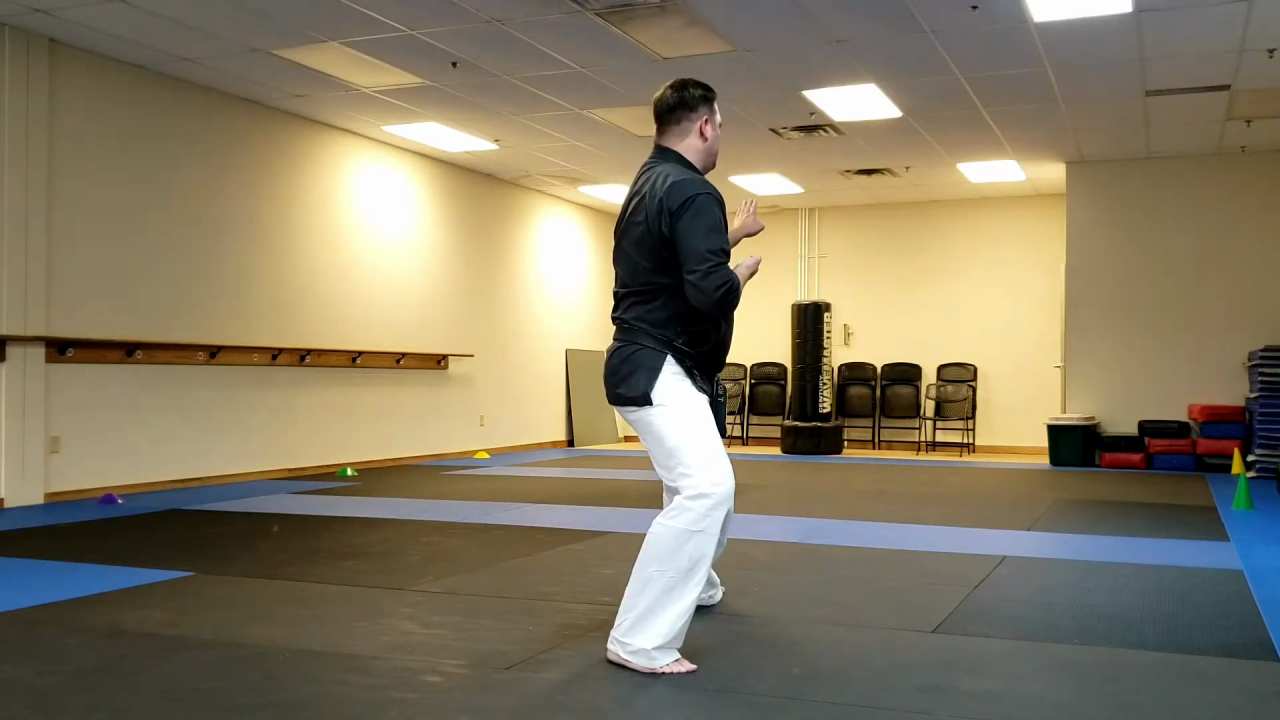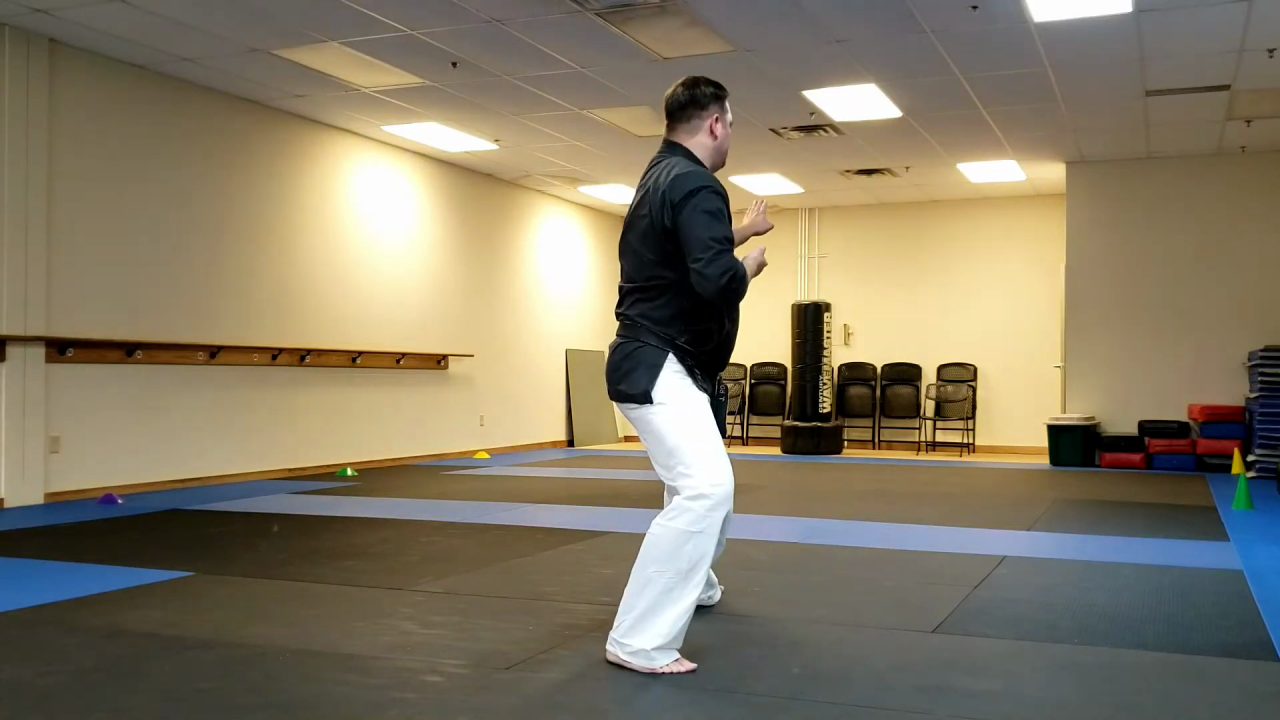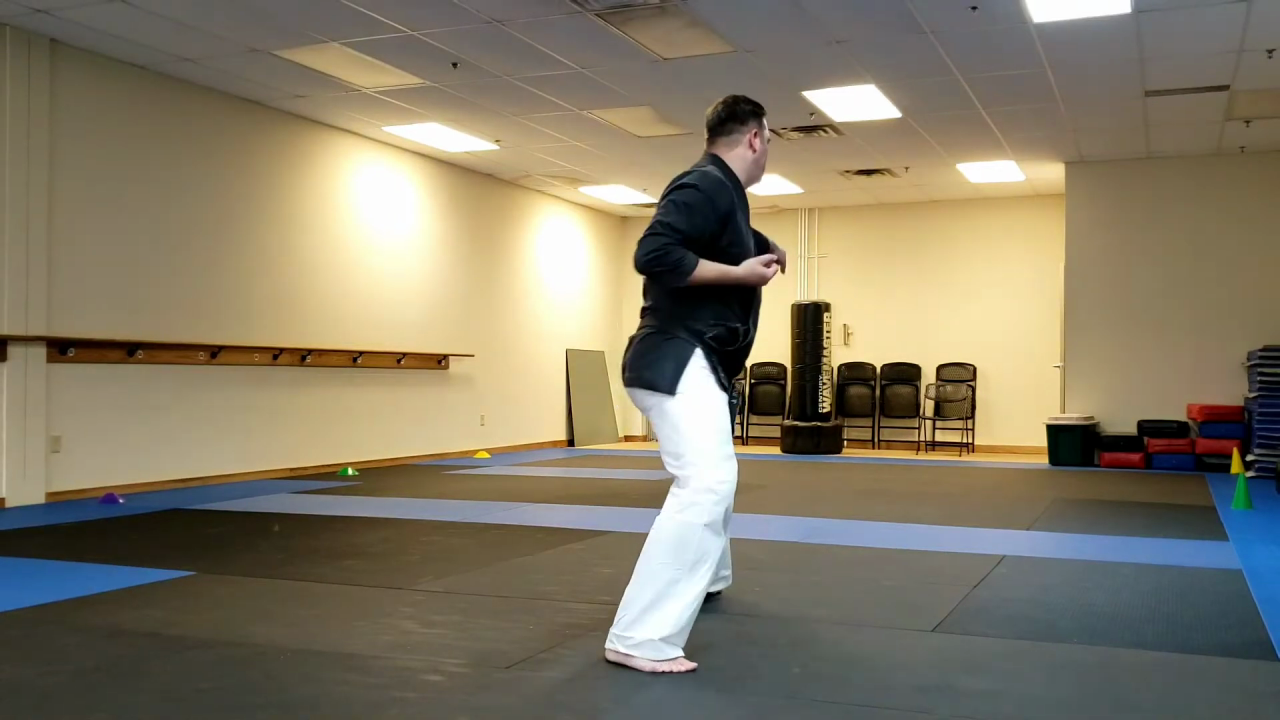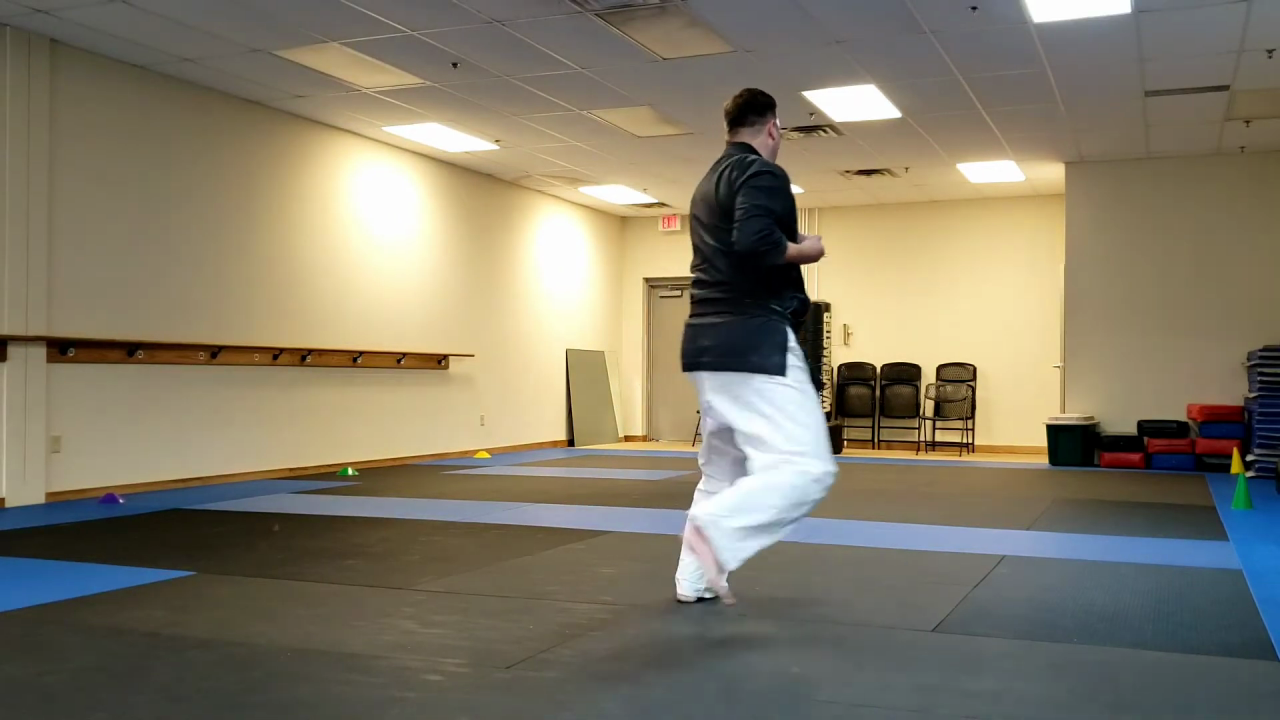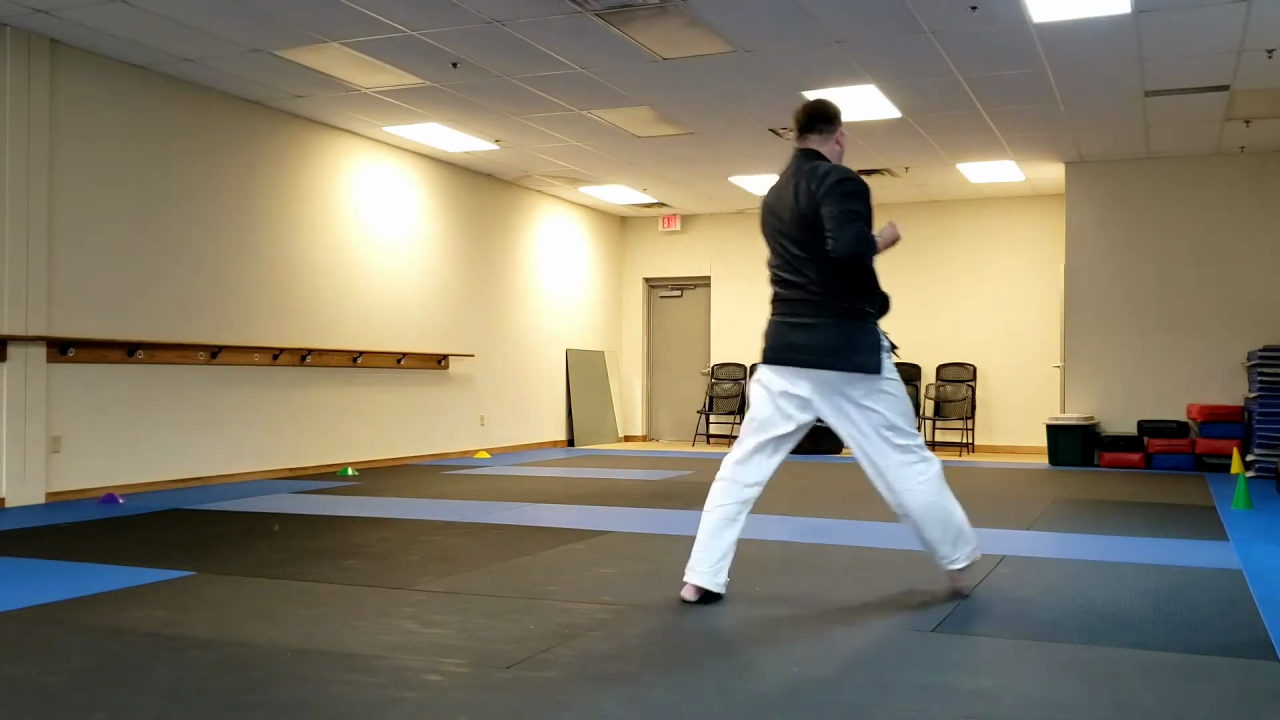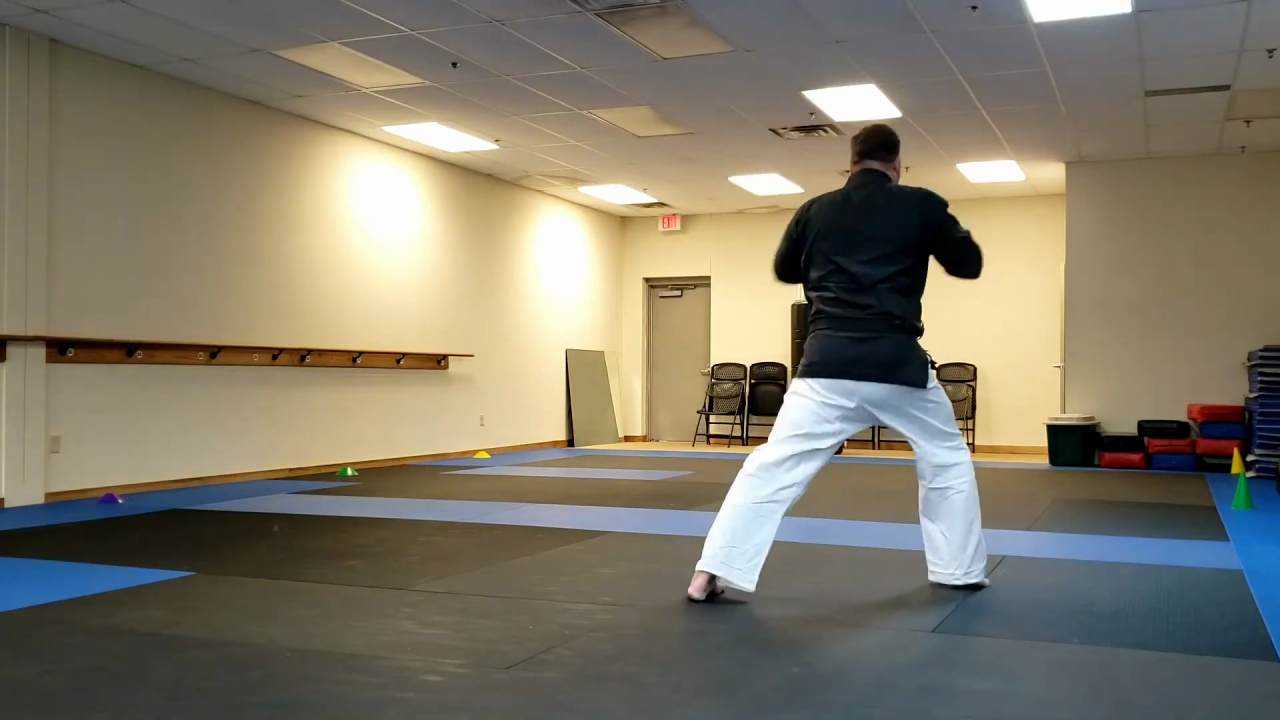
dt=0.3s
person 1, frame 1
left shoulder: (651, 184)
right shoulder: (691, 192)
right elbow: (710, 292)
left wrist: (733, 233)
right wrist: (744, 269)
left hip: (651, 363)
right hip: (660, 369)
left knee: (698, 484)
right knee: (706, 489)
left ankle: (693, 585)
right ankle: (639, 641)
person 1, frame 2
left shoulder: (663, 177)
right shoulder: (695, 184)
right elbow: (717, 282)
left wrist: (742, 230)
right wrist: (753, 261)
left hip: (656, 361)
right hip: (660, 366)
left knee: (698, 485)
right knee: (705, 491)
left ankle: (693, 585)
right ankle: (638, 641)
person 1, frame 3
left shoulder: (718, 191)
right shoulder: (706, 186)
right elbow: (653, 255)
left wrist: (761, 255)
right wrist: (741, 274)
left hip: (681, 358)
right hip: (680, 360)
left knee: (708, 477)
right knee: (703, 491)
left ankle: (706, 575)
right ankle: (640, 637)
person 1, frame 4
left shoulder: (709, 186)
right shoulder: (762, 173)
right elbow: (752, 243)
left wrist: (788, 242)
right wrist: (804, 250)
left hip: (707, 345)
right hip: (758, 339)
left knee: (723, 471)
right knee: (807, 466)
left ankle: (695, 579)
right ankle: (720, 532)
person 1, frame 5
left shoulder: (775, 195)
right shoulder: (839, 181)
right elbow: (845, 251)
left wrist: (866, 241)
right wrist: (881, 240)
left hip: (785, 347)
right hip: (845, 345)
left knee: (745, 463)
right knee: (904, 456)
left ankle: (702, 576)
right ankle: (958, 558)
person 1, frame 6
left shoulder: (815, 211)
right shoulder: (919, 205)
left elbow: (786, 271)
right elbow: (969, 265)
right wrist: (941, 236)
left hip: (827, 360)
right hip: (894, 360)
left knee: (771, 466)
right knee: (948, 459)
left ankle: (713, 569)
right ankle: (960, 570)
